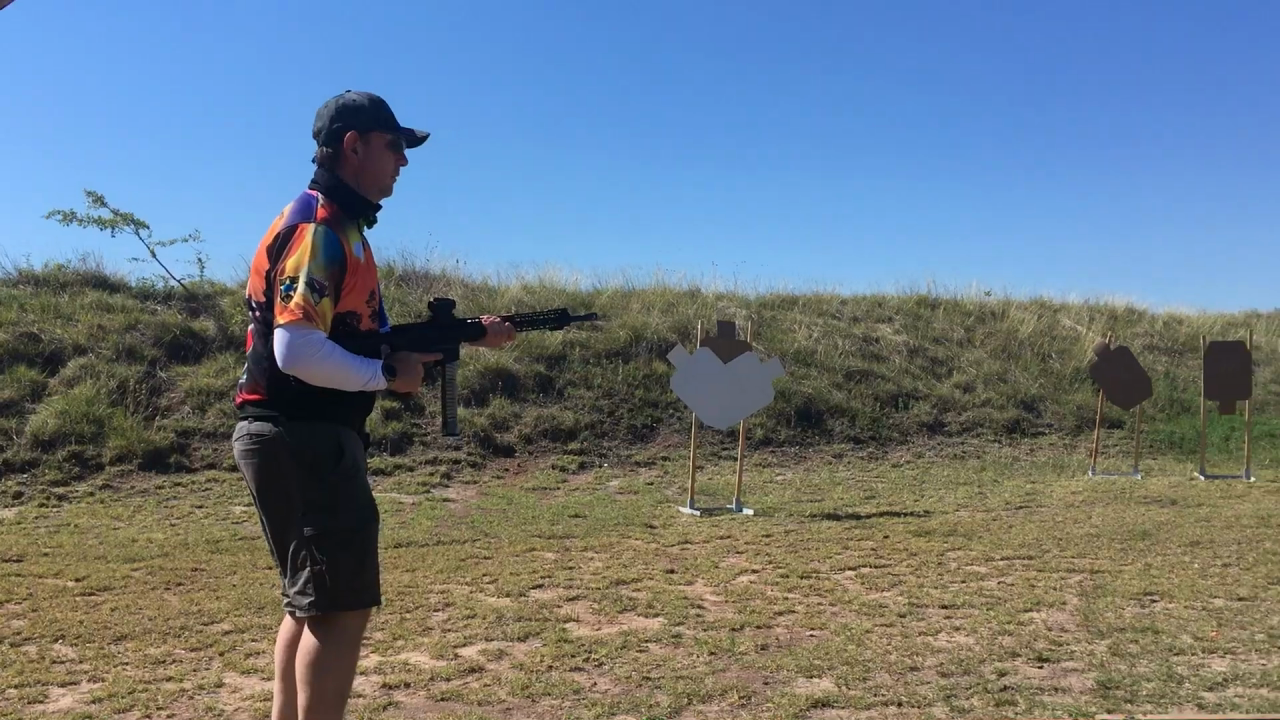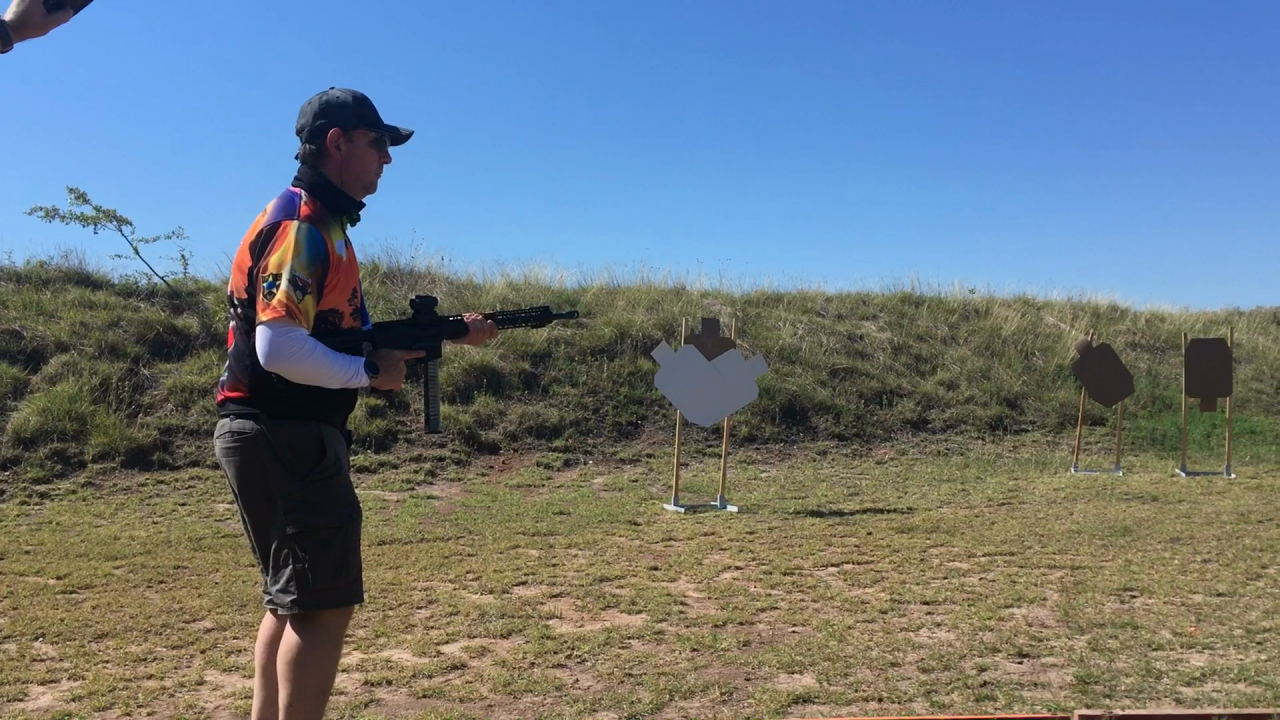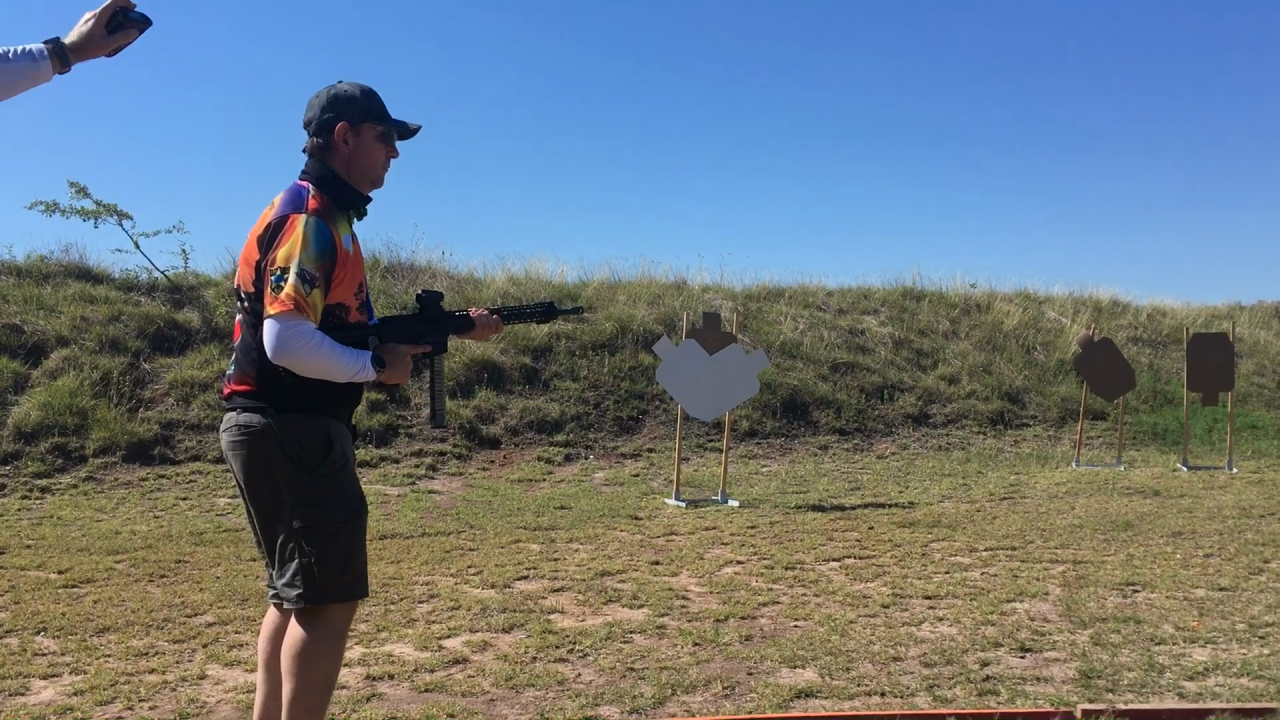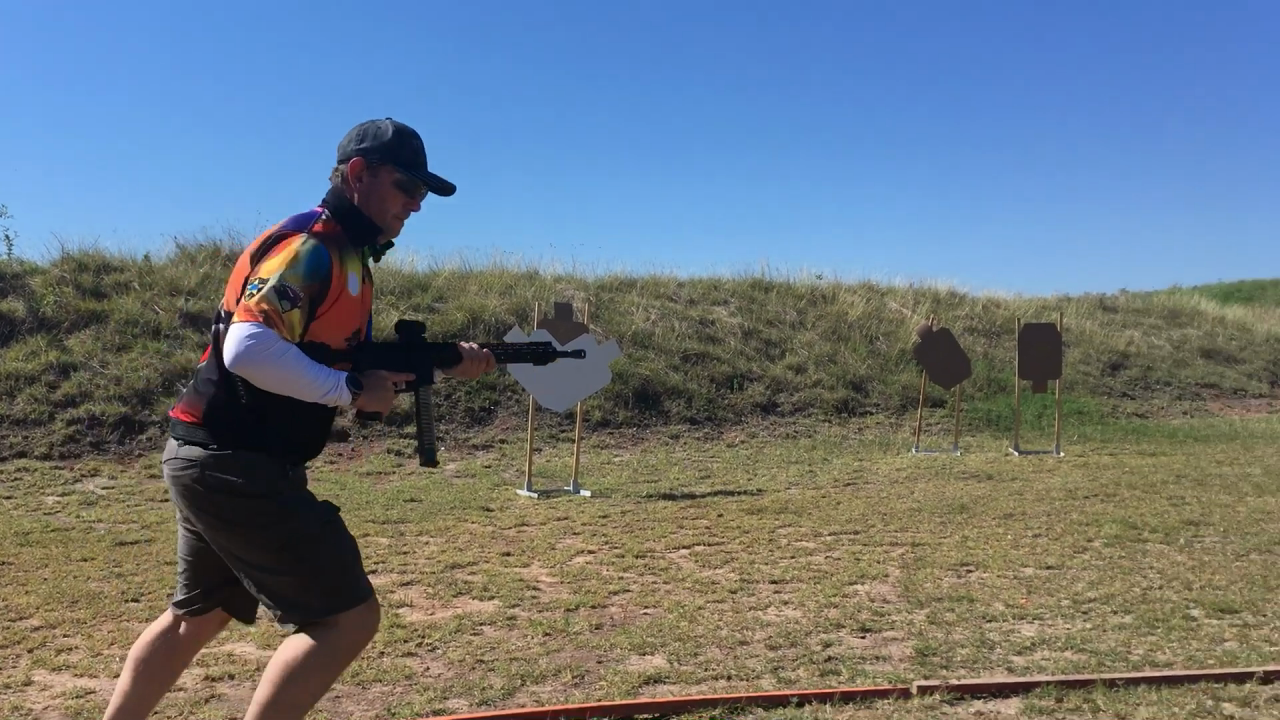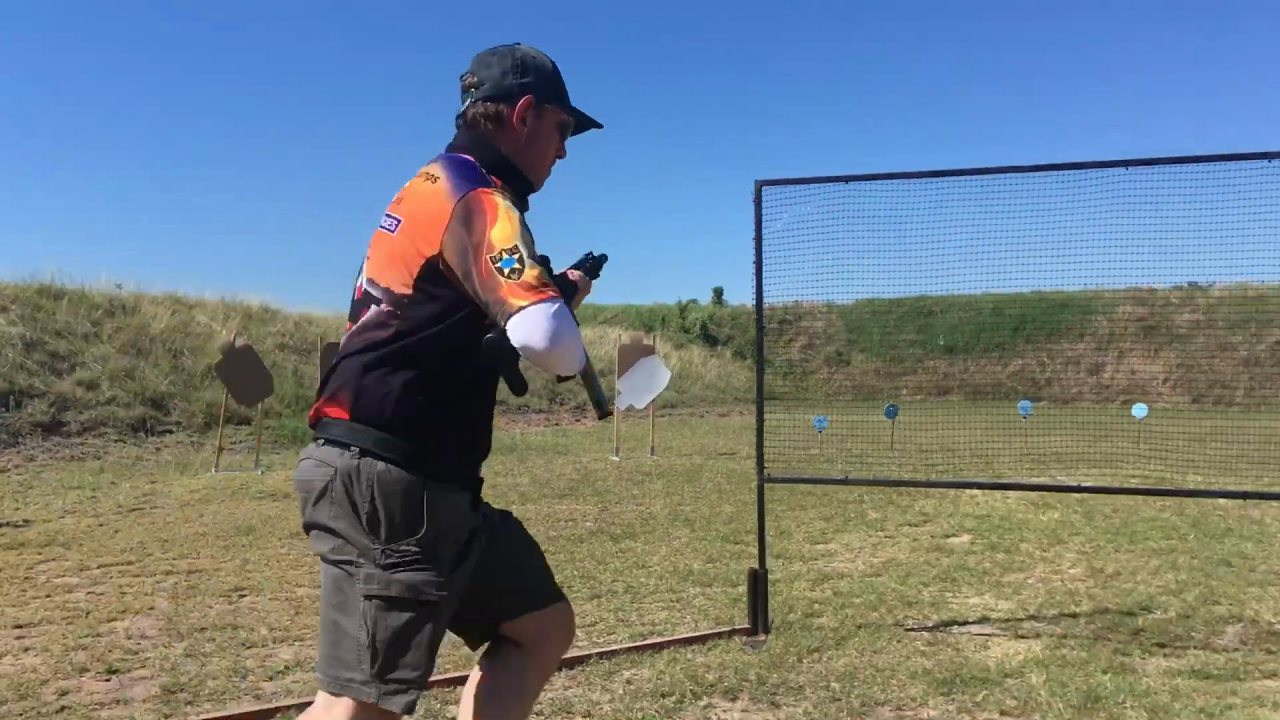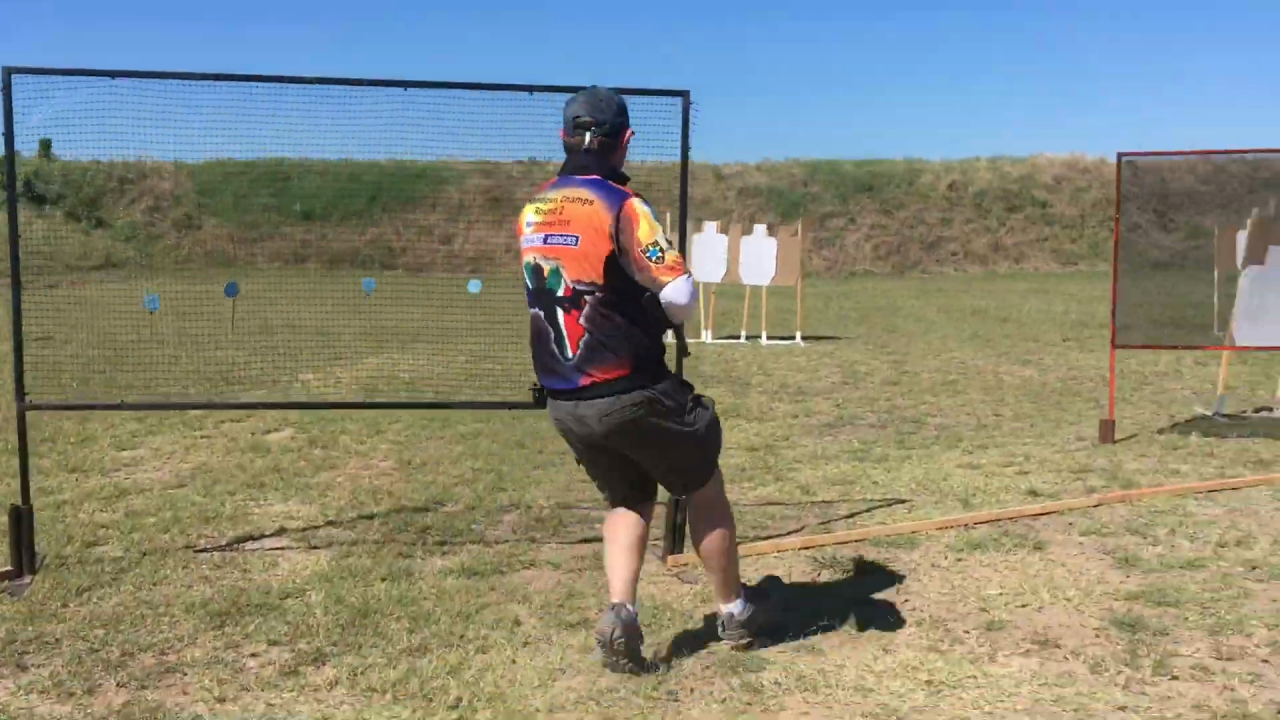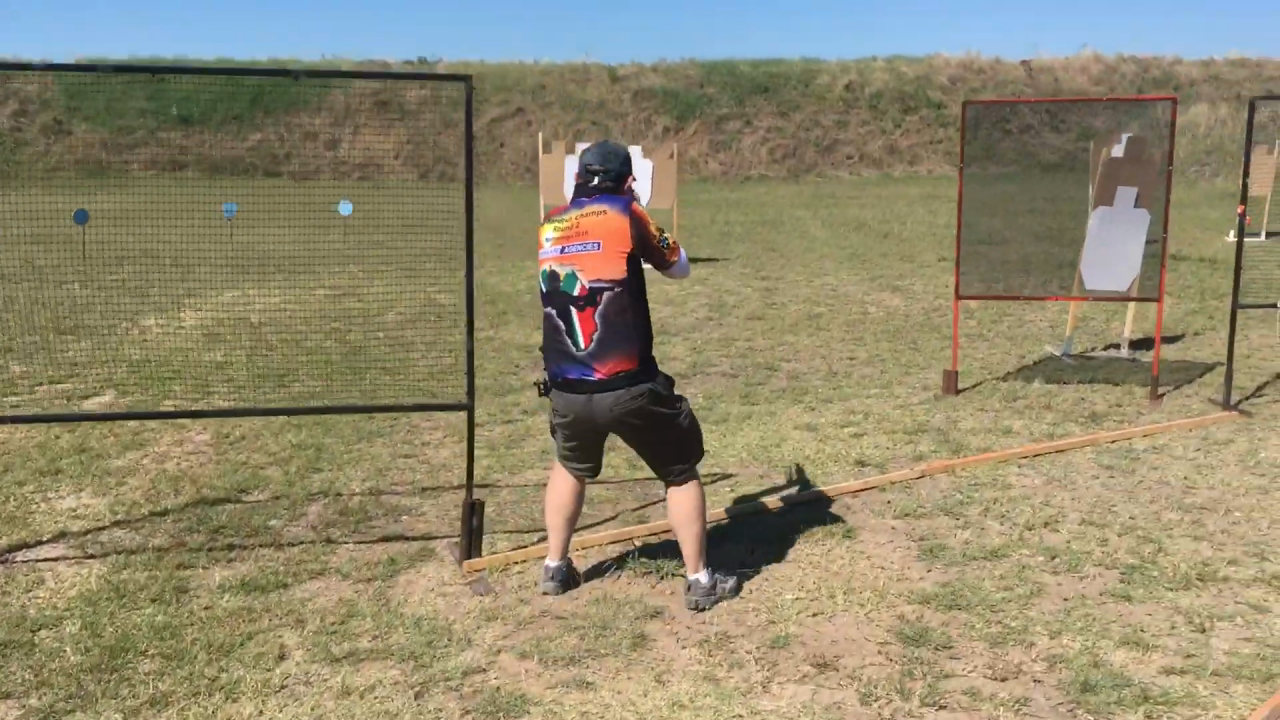
dt=0.7s
person 1, frame 1
left shoulder: (341, 228)
right shoulder: (316, 226)
left elbow: (369, 337)
right elbow: (298, 352)
left wrist: (467, 336)
right wrist: (388, 376)
left hip: (303, 440)
right hip: (303, 441)
left knee: (311, 602)
right knee: (343, 606)
person 1, frame 2
left shoulder: (324, 225)
right shoulder: (299, 224)
left elbow: (345, 336)
right elbow: (279, 349)
left wrist: (450, 334)
right wrist: (371, 373)
left hip: (282, 439)
right hip: (285, 439)
left knee: (292, 599)
right knee: (323, 604)
person 1, frame 3
left shoulder: (328, 219)
right shoulder: (307, 219)
left elbow: (355, 330)
right elbow: (287, 343)
left wrist: (453, 329)
right wrist: (377, 367)
left hip: (284, 433)
right hip: (290, 433)
left knee: (297, 595)
right knee: (327, 600)
person 1, frame 4
left shoulder: (350, 259)
right shoulder: (307, 246)
right elbow: (248, 351)
left wrist: (447, 364)
right wrist: (351, 391)
left hip: (217, 459)
right hip: (234, 463)
left knee: (199, 613)
right knee: (347, 618)
person 1, frame 5
left shoulder: (428, 195)
right shoulder: (477, 197)
right elbow: (543, 335)
left wrist: (553, 294)
right wrist: (570, 352)
left hip: (412, 479)
right hip: (381, 480)
left knee: (544, 629)
person 1, frame 6
left shoulder: (532, 211)
right shoulder: (623, 207)
right elbow: (679, 294)
right wrist: (669, 315)
left hip: (567, 405)
right hip: (632, 395)
left knee: (626, 502)
right knee: (702, 489)
left ankle: (620, 613)
right ankle: (733, 610)
person 1, frame 7
left shoulder: (549, 227)
right shoulder: (627, 214)
right elbow: (678, 266)
left hip: (567, 389)
right hip: (630, 386)
left knee: (570, 466)
right knee: (681, 471)
left ankle: (554, 568)
right ankle: (699, 579)
